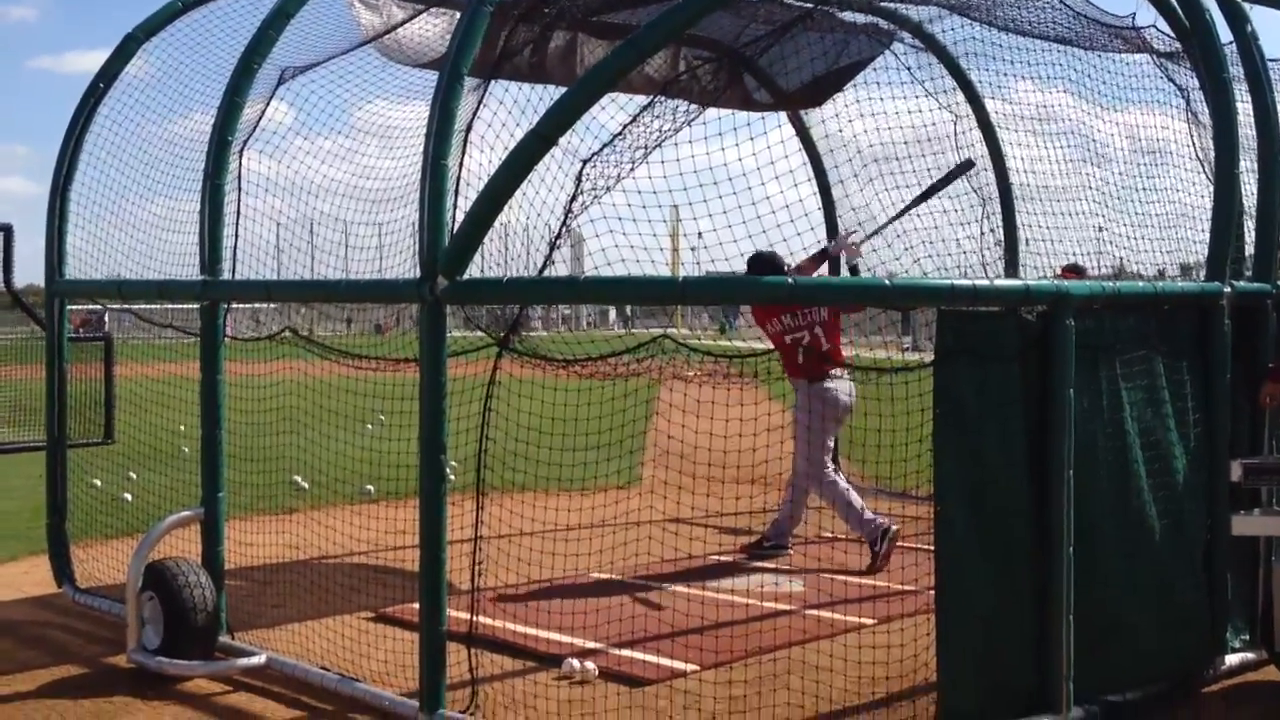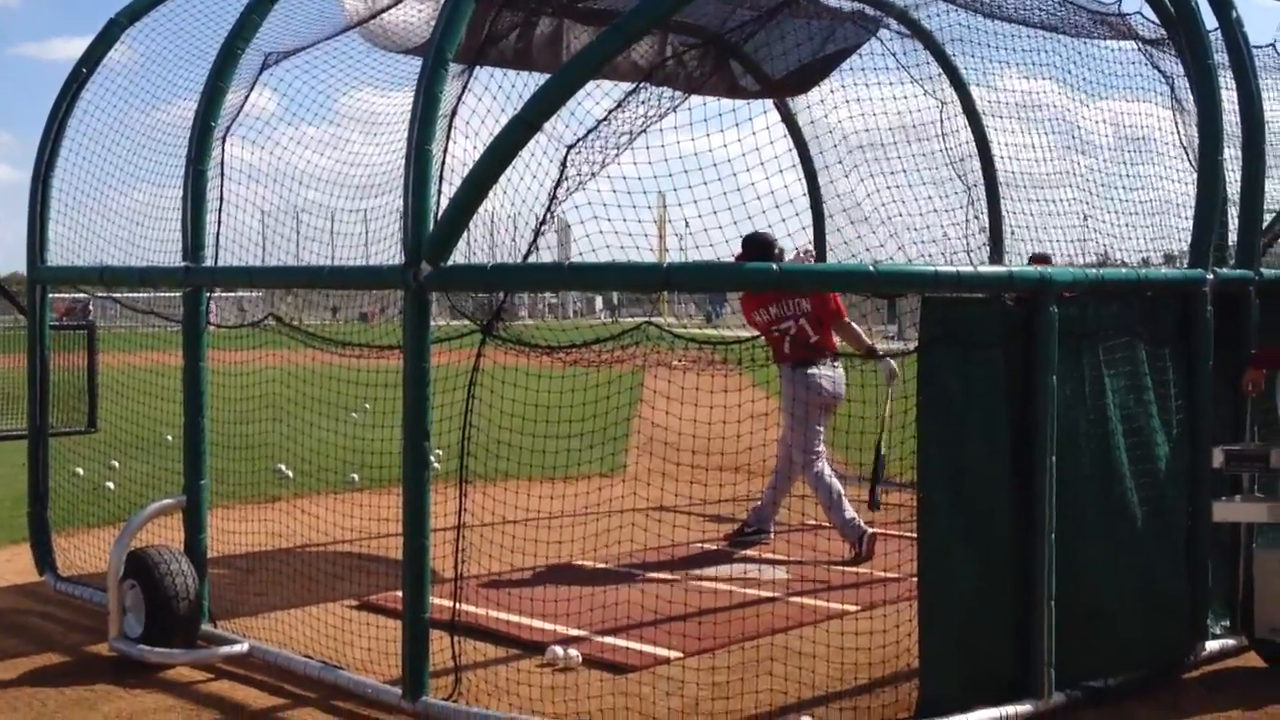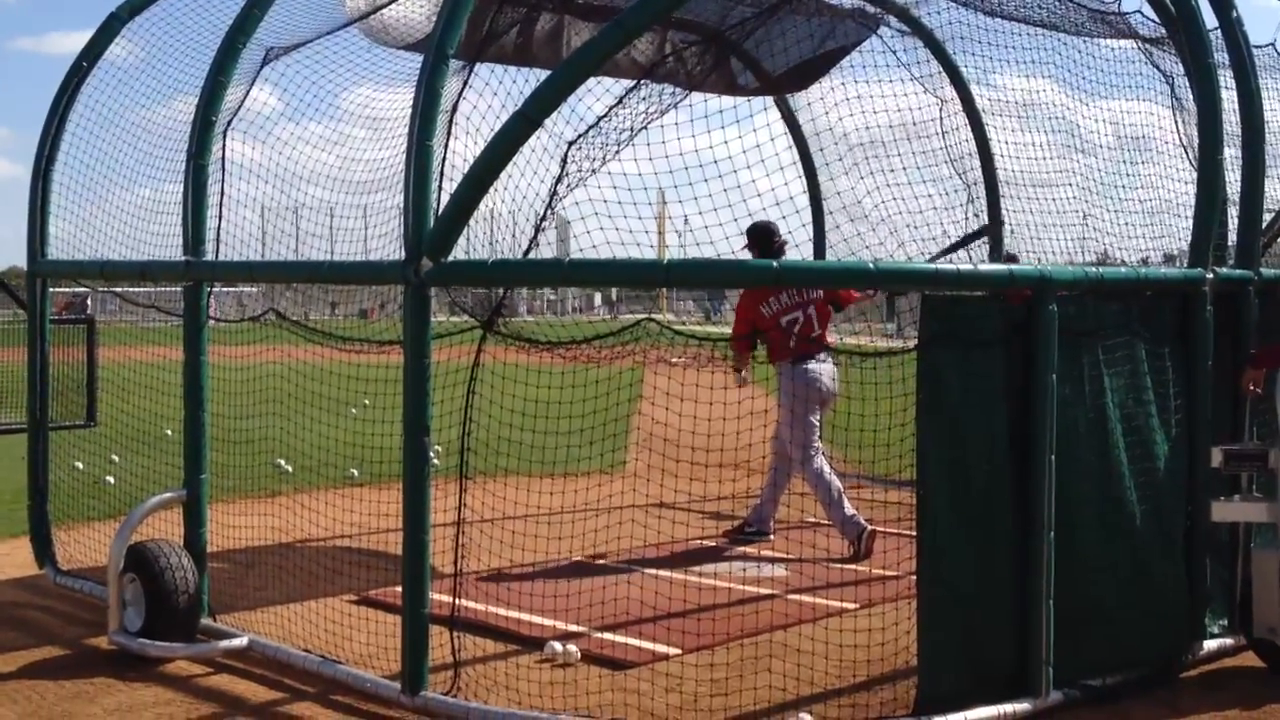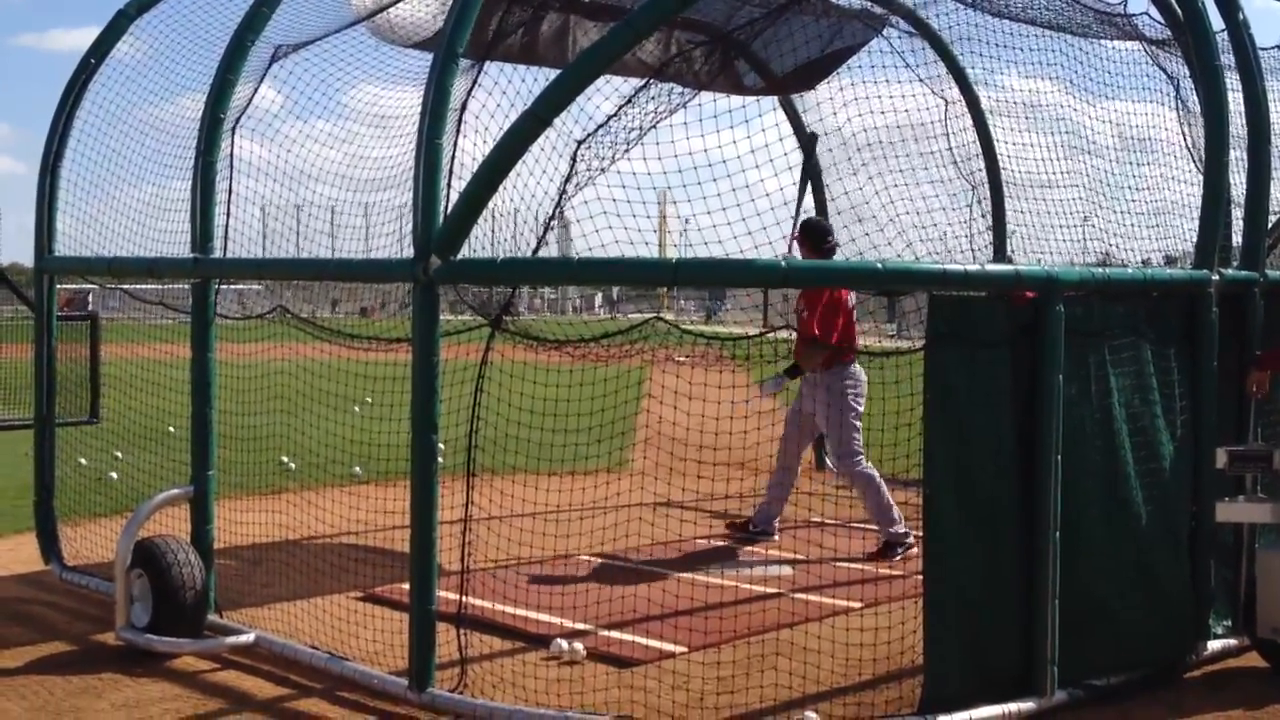
dt=0.5s
person 1, frame 1
left shoulder: (763, 310)
left elbow: (791, 281)
left wrist: (827, 253)
right wrist: (851, 260)
left hip: (813, 391)
right hip: (840, 384)
left knee: (818, 472)
right knee: (805, 467)
left ankle: (875, 530)
right ankle: (776, 537)
person 1, frame 2
left shoulder: (750, 302)
right elbow: (842, 325)
right wrist: (877, 355)
left hip: (800, 379)
right hip: (832, 374)
left knee: (810, 461)
right knee: (788, 455)
left ankle: (856, 533)
right ankle: (759, 523)
person 1, frame 3
left shoulder: (754, 296)
left elbow: (742, 349)
right elbow: (851, 296)
left wrist: (740, 372)
right wrist: (871, 290)
left hip: (796, 375)
right hip: (824, 367)
left knee: (807, 458)
right knee: (783, 449)
left ankle: (855, 529)
right ankle: (760, 522)
person 1, frame 4
left shoulder: (826, 290)
left elbow: (820, 349)
left wrist: (786, 377)
left hip: (838, 381)
right hip: (816, 381)
left knee: (850, 461)
right knee: (788, 451)
left ankle: (899, 536)
right ankle: (764, 522)
